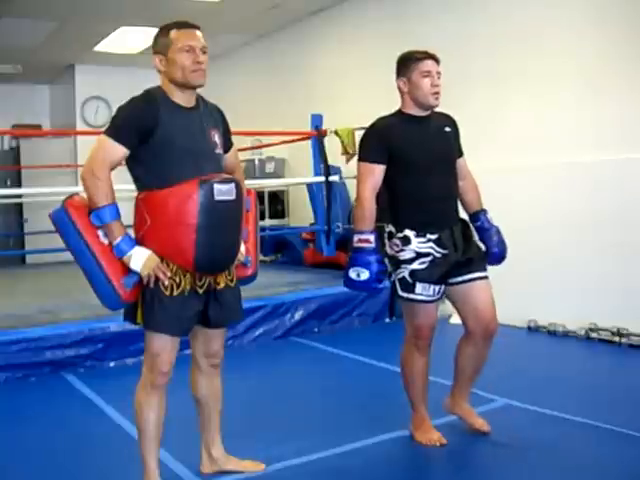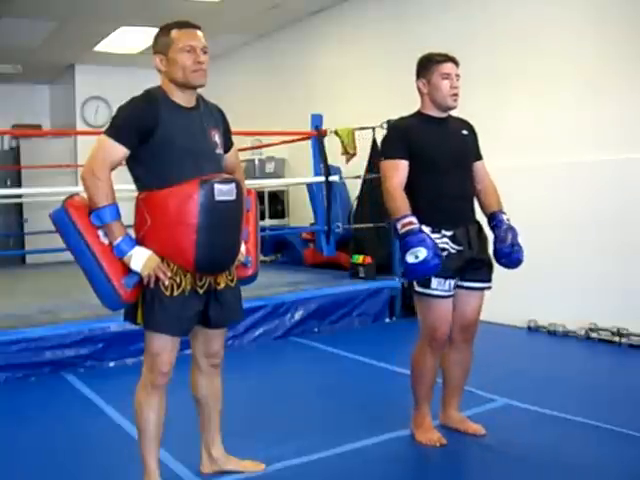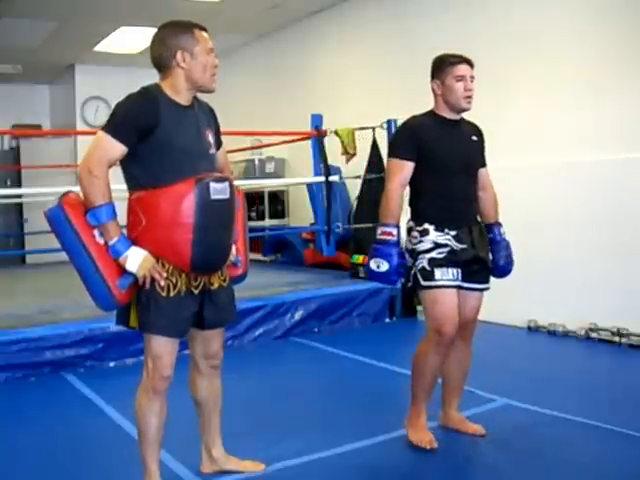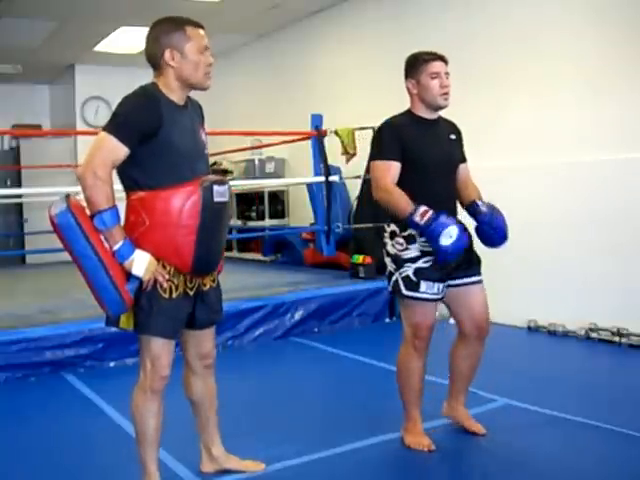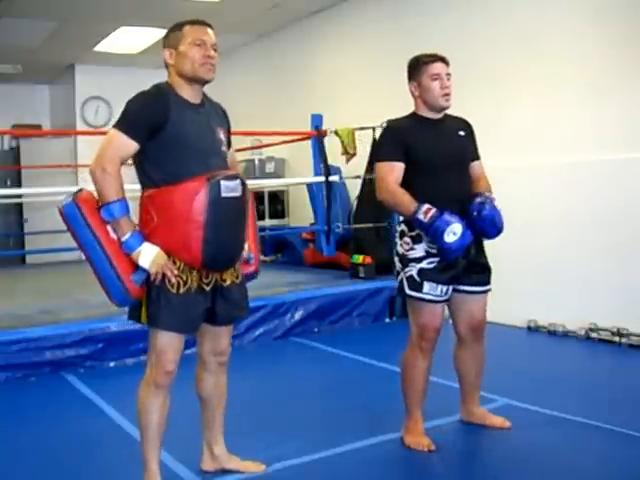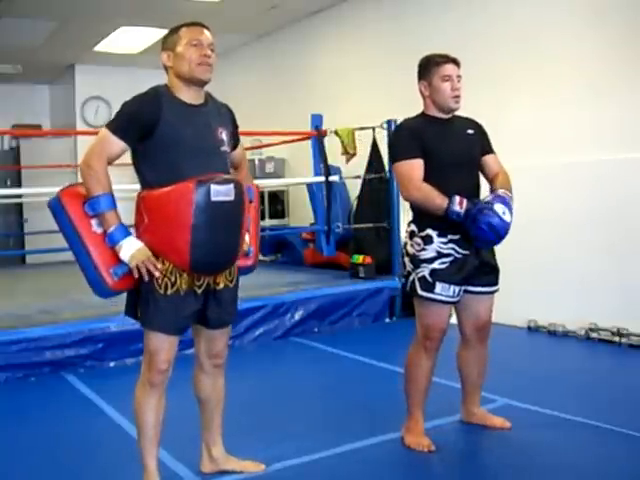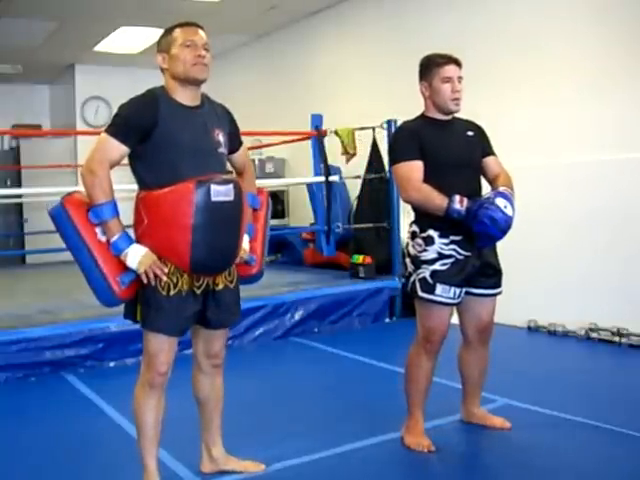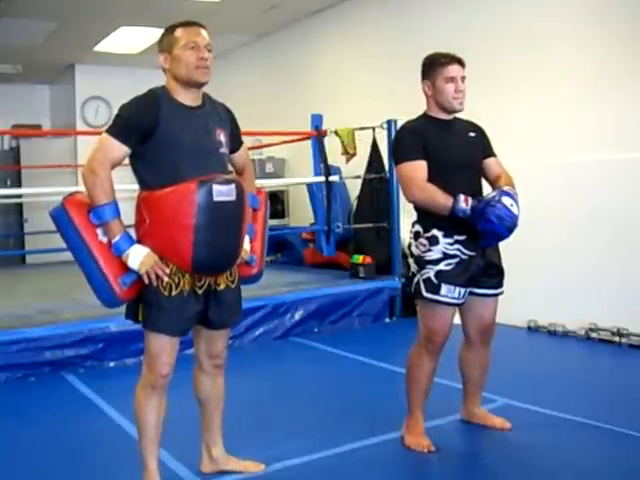
dt=0.5s
person 1, frame 1
left shoulder: (213, 114)
right shoulder: (144, 109)
left elbow: (235, 175)
right elbow: (94, 172)
left wrist: (238, 233)
right wrist: (126, 247)
right hip: (167, 260)
left knee: (210, 357)
right knee: (158, 368)
person 1, frame 2
left shoulder: (214, 115)
right shoulder: (144, 110)
left elbow: (235, 175)
right elbow: (94, 172)
right wrist: (126, 247)
right hip: (168, 261)
left knee: (210, 357)
right knee: (159, 368)
person 1, frame 3
left shoulder: (205, 114)
right shoulder: (143, 106)
right elbow: (91, 170)
right wrist: (121, 247)
right hip: (162, 262)
left knee: (210, 359)
right knee: (159, 371)
person 1, frame 4
left shoulder: (193, 110)
right shoulder: (142, 106)
right elbow: (92, 173)
right wrist: (125, 250)
right hip: (159, 263)
left knee: (203, 360)
right knee: (156, 372)
person 1, frame 5
left shoulder: (217, 113)
right shoulder: (153, 103)
right elbow: (104, 166)
right hip: (174, 257)
left knee: (217, 355)
right knee: (163, 366)
person 1, frame 6
left shoulder: (222, 113)
right shoulder: (149, 106)
left elbow: (240, 167)
right elbow: (93, 164)
right wrist: (121, 239)
right hip: (167, 259)
left knee: (214, 357)
right knee: (158, 366)
person 1, frame 7
left shoulder: (220, 115)
right shoulder: (145, 108)
left elbow: (245, 171)
right elbow: (94, 169)
right wrist: (125, 245)
right hip: (167, 260)
left knee: (212, 358)
right knee: (157, 369)
person 1, frame 8
left shoulder: (221, 114)
right shoulder: (147, 108)
left elbow: (245, 171)
right elbow: (95, 170)
right wrist: (126, 245)
right hip: (168, 261)
left knee: (213, 359)
right knee: (158, 370)
person 2, frame 1
left shoulder: (447, 125)
right shoulder: (383, 132)
right elbow: (367, 192)
left wrist: (482, 221)
right wrist: (364, 245)
left hip: (457, 237)
right hip: (414, 245)
left knee: (484, 325)
right knee: (420, 336)
left ankle: (459, 400)
right ankle: (420, 419)
person 2, frame 2
left shoulder: (465, 129)
right shoulder: (403, 131)
left elbow: (481, 181)
right elbow: (393, 186)
left wrist: (500, 222)
right wrist: (410, 231)
left hip: (470, 239)
right hip: (431, 241)
left knee: (464, 333)
right knee: (436, 335)
left ankle: (451, 411)
right ankle: (421, 417)
person 2, frame 3
left shoulder: (474, 133)
right shoulder: (415, 130)
right elbow: (394, 187)
left wrist: (496, 233)
right wrist: (386, 238)
left hip: (471, 238)
right hip: (432, 238)
left knee: (464, 332)
right knee: (442, 330)
left ankle: (450, 412)
right ankle: (416, 416)
person 2, frame 4
left shoulder: (451, 130)
right shoulder: (393, 130)
right elbow: (383, 188)
left wrist: (480, 207)
right wrist: (426, 219)
left hip: (454, 239)
right hip: (415, 244)
left knee: (477, 326)
right knee: (418, 335)
left ankle: (456, 405)
right ankle: (412, 423)
person 2, frame 5
left shoulder: (462, 128)
right shoulder: (398, 131)
left elbow: (477, 176)
right elbow: (386, 189)
left wrist: (484, 199)
right wrist: (427, 216)
left hip: (467, 241)
right hip: (424, 245)
left knee: (473, 330)
right knee: (425, 334)
left ankle: (471, 407)
right ankle: (413, 422)
person 2, frame 6
left shoulder: (472, 128)
right shoulder: (410, 131)
left elbow: (497, 173)
right elbow: (412, 188)
left wrist: (501, 201)
right wrist: (462, 210)
left hip: (476, 242)
right hip: (435, 244)
left knee: (478, 330)
right knee: (430, 335)
left ankle: (472, 408)
right ankle: (414, 422)
person 2, frame 7
left shoulder: (473, 131)
right shoulder: (410, 133)
left elbow: (499, 174)
right elbow: (411, 189)
left wrist: (503, 196)
right wrist: (461, 209)
left hip: (479, 244)
right hip: (436, 245)
left knee: (480, 332)
right knee: (431, 336)
left ankle: (472, 407)
right ankle: (414, 421)
person 2, frame 8
left shoulder: (474, 131)
right shoulder: (412, 133)
left elbow: (499, 175)
right elbow: (416, 190)
right wrist: (467, 208)
left hip: (481, 243)
right hip: (439, 245)
left knee: (481, 332)
right knee: (433, 337)
left ankle: (472, 407)
right ankle: (414, 421)
